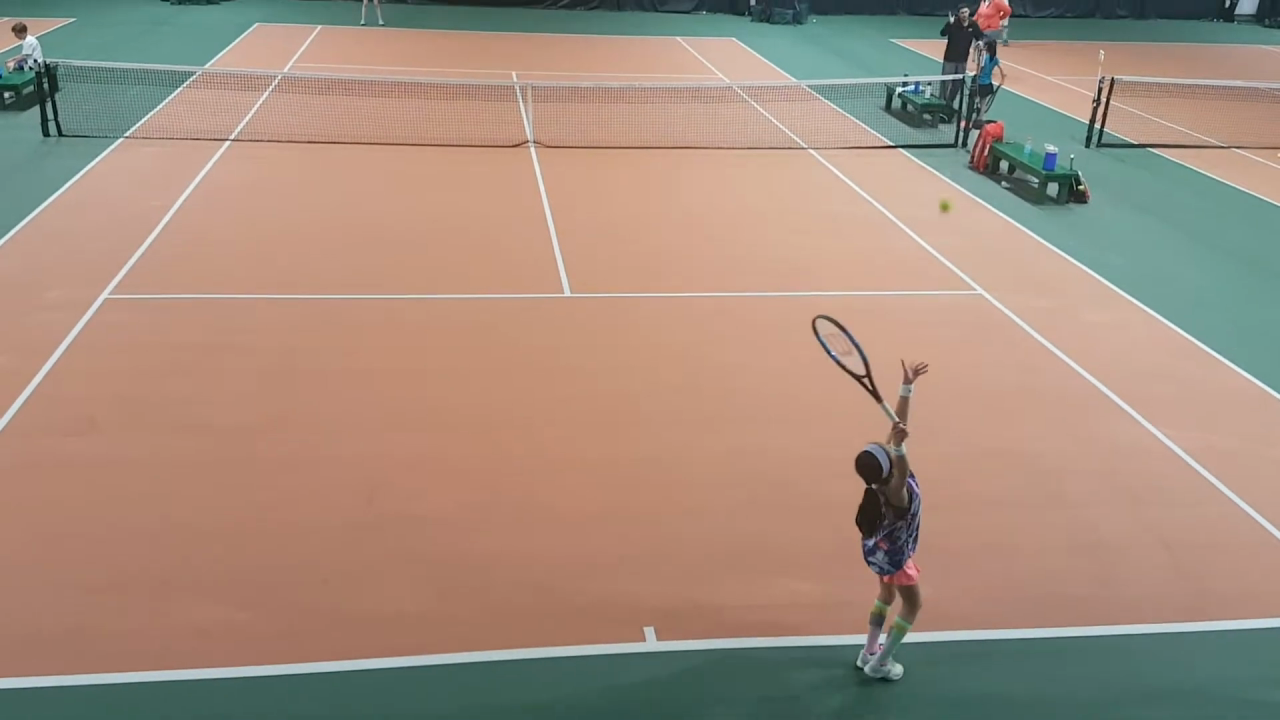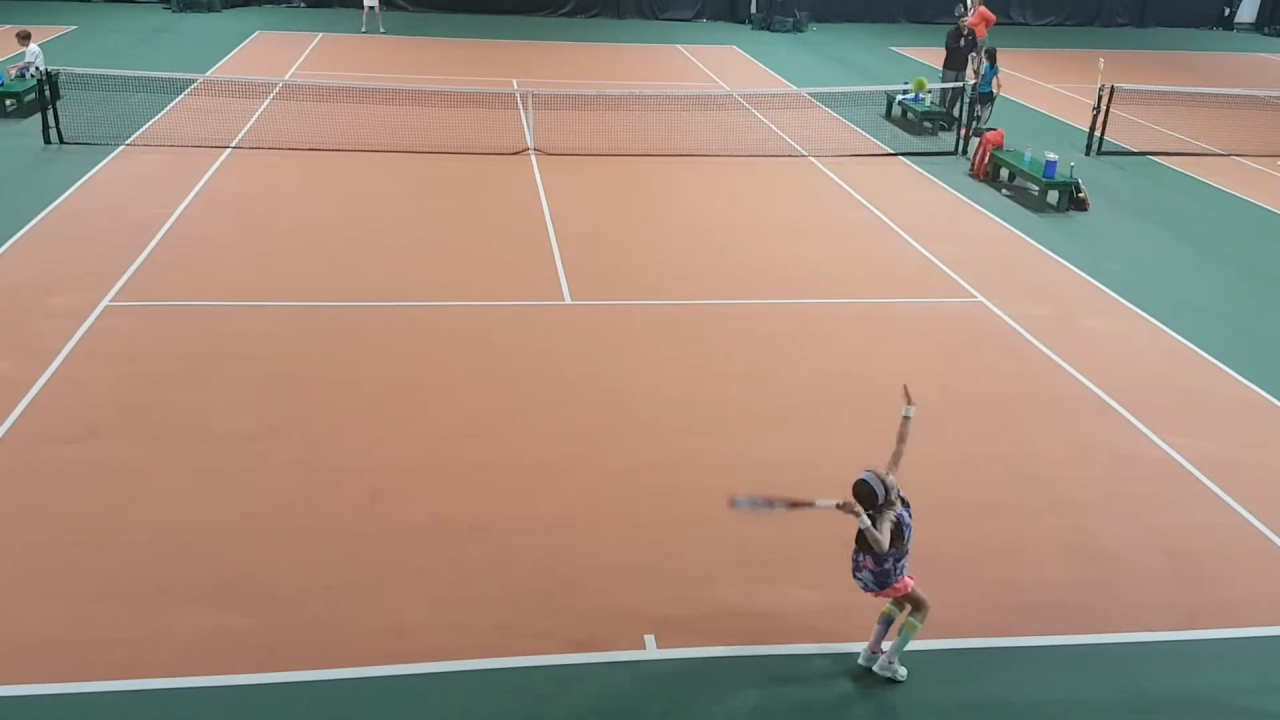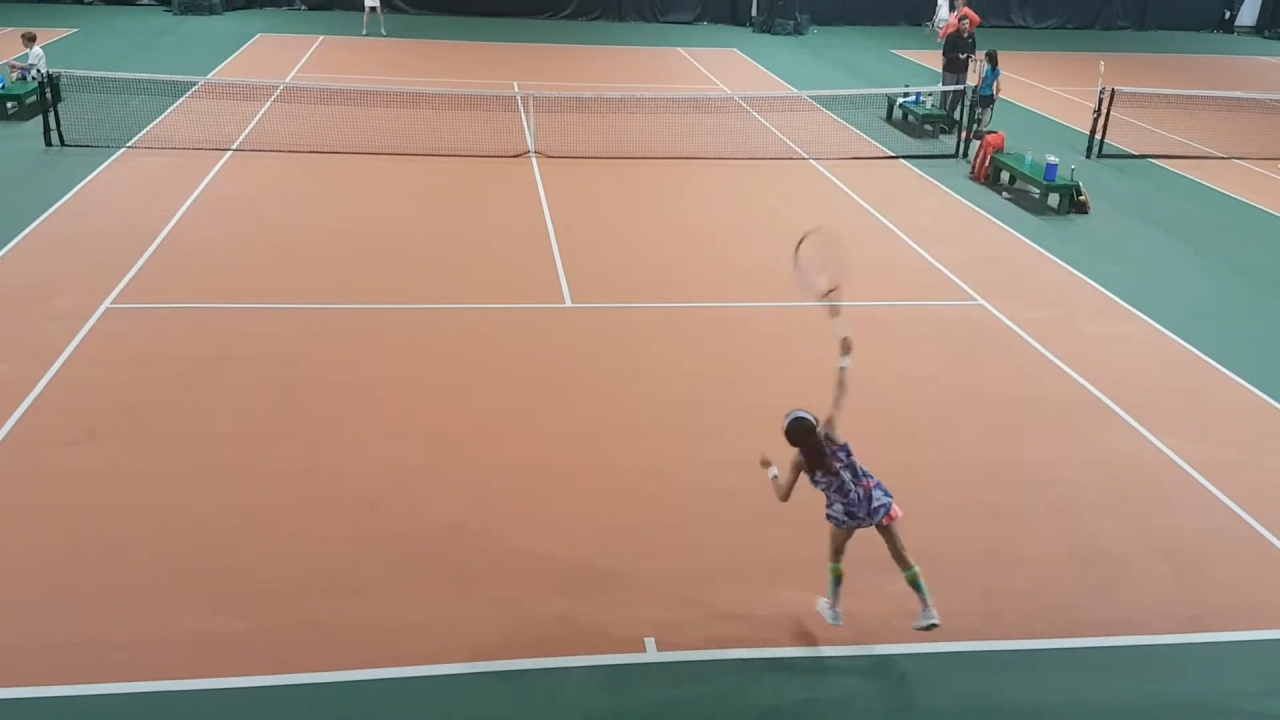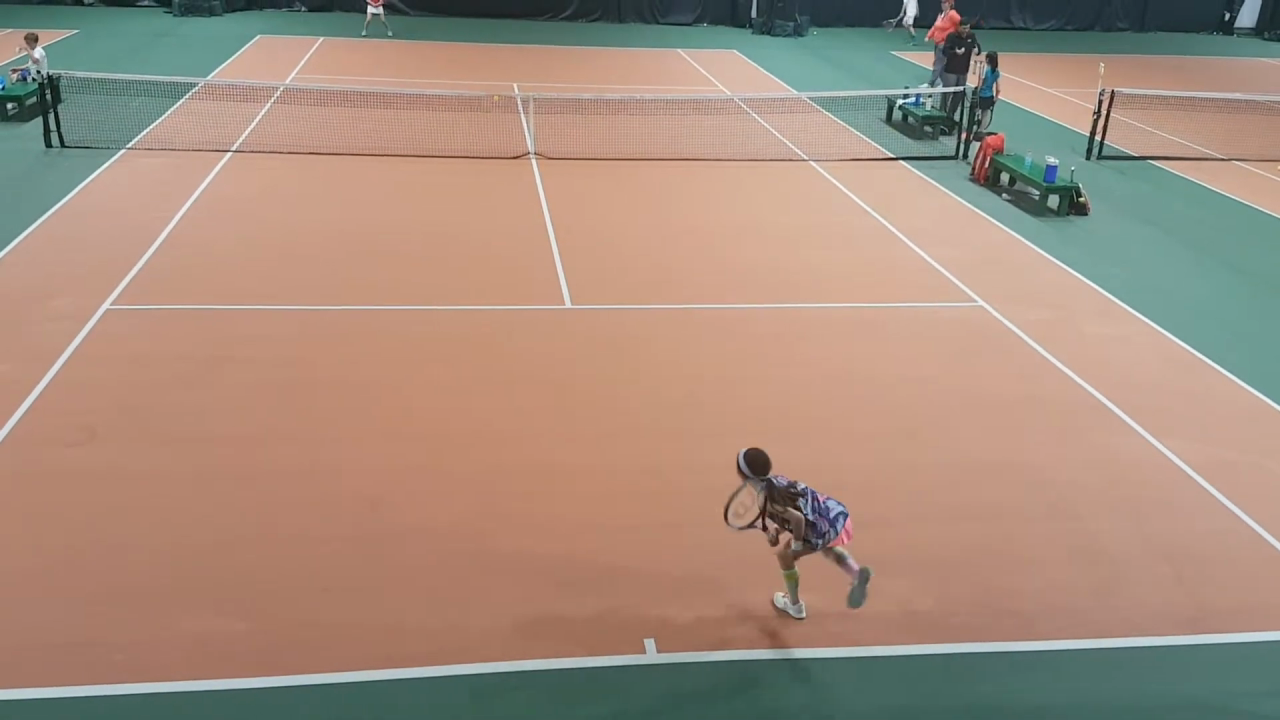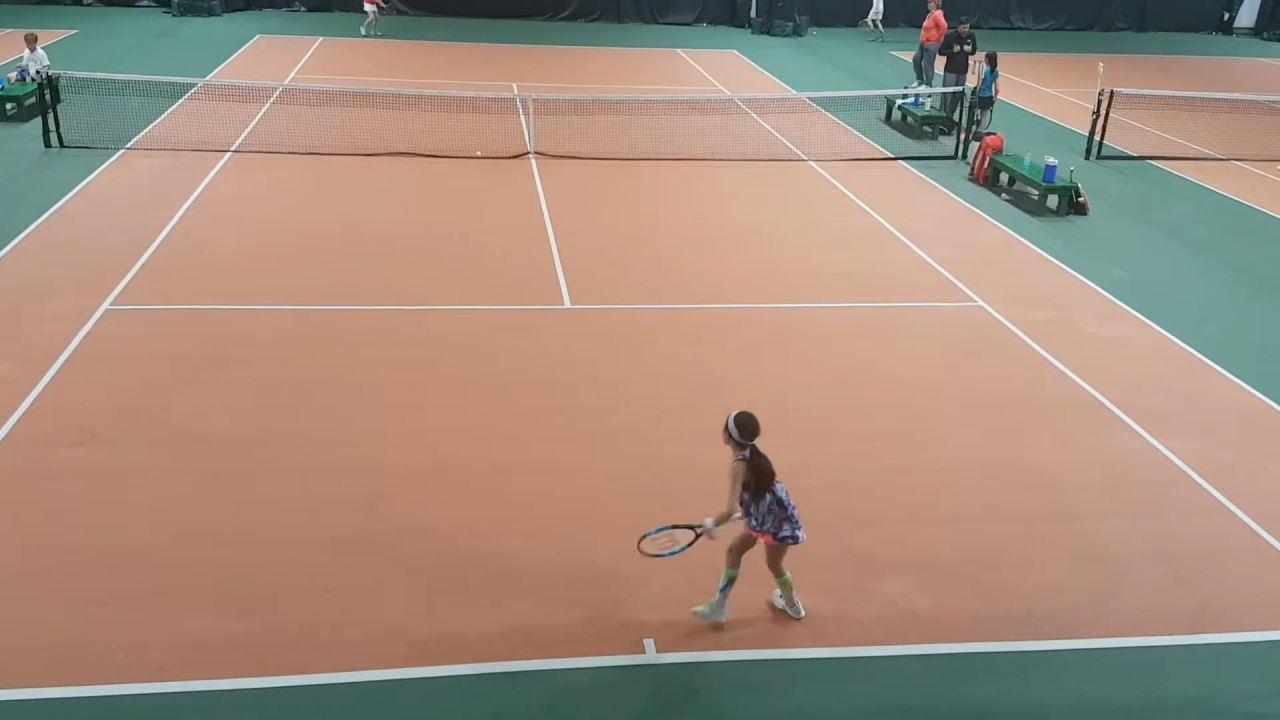
dt=0.4s
person 1, frame 1
left shoulder: (884, 480)
right shoulder: (895, 491)
left elbow: (900, 419)
right elbow: (902, 472)
left wrist: (907, 385)
right wrist: (900, 448)
left hip: (882, 549)
right hip: (894, 555)
left knee: (886, 596)
right knee: (912, 605)
left ankle: (869, 652)
right ankle: (881, 662)
person 1, frame 2
left shoulder: (888, 485)
right shoulder: (887, 517)
left elbow: (899, 447)
right elbow: (881, 546)
left wrist: (908, 411)
right wrist: (861, 517)
left hip: (873, 567)
right hip: (882, 574)
left knee: (900, 600)
right knee: (920, 607)
left ankle: (871, 651)
right ankle: (888, 662)
person 1, frame 3
left shoulder: (800, 462)
right shoulder: (827, 435)
left elbow: (782, 496)
right elbow: (840, 392)
left wrist: (771, 470)
right wrist: (844, 359)
left hip: (845, 513)
right hip: (876, 501)
left knee: (835, 554)
right knee: (899, 554)
left ankle: (832, 609)
right ankle: (927, 610)
person 1, frame 4
left shoulder: (764, 497)
right shoulder: (774, 480)
left elbow: (797, 518)
left wrist: (796, 545)
right wrist: (774, 529)
left hip: (821, 532)
right hip: (836, 515)
left knee: (784, 556)
right knee: (828, 548)
left ankle: (795, 605)
right ankle: (856, 573)
person 1, frame 5
left shoulder: (740, 466)
right shoulder: (752, 455)
left elbow: (731, 509)
left wrist: (710, 525)
left hip: (777, 522)
right hip: (764, 517)
left knee: (773, 564)
right knee: (733, 551)
left ankle: (793, 605)
right ankle: (718, 606)
